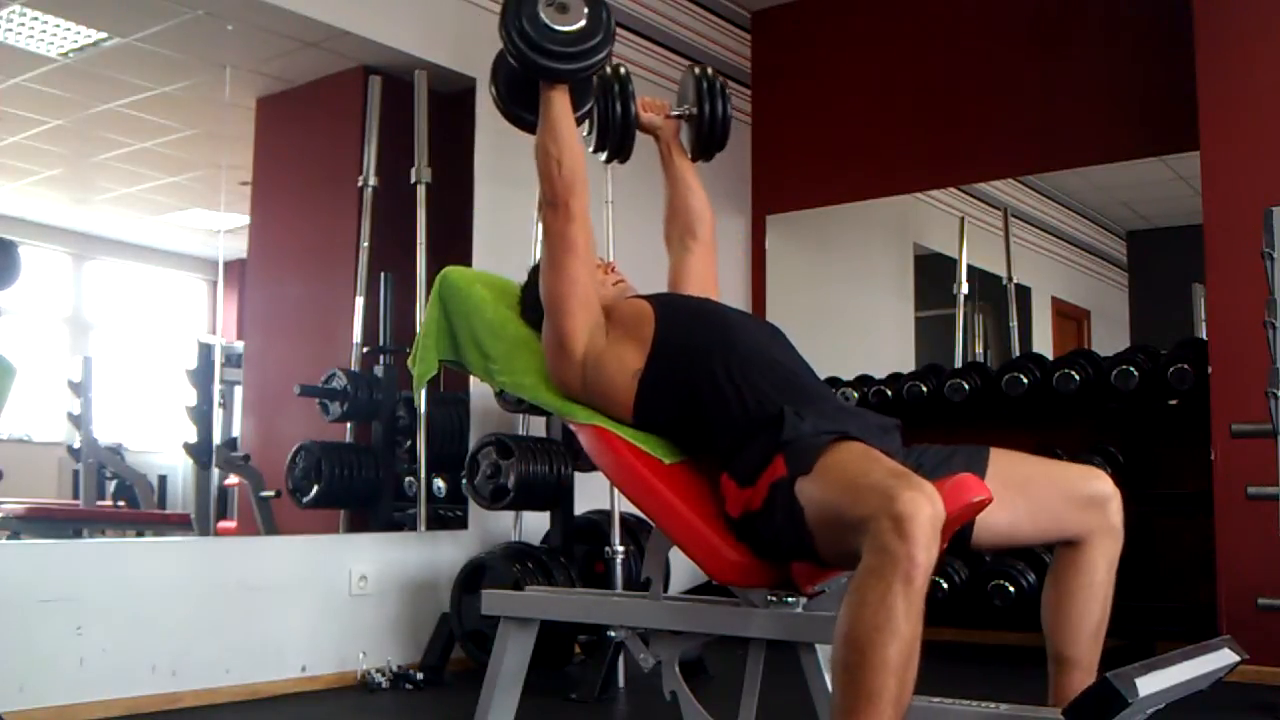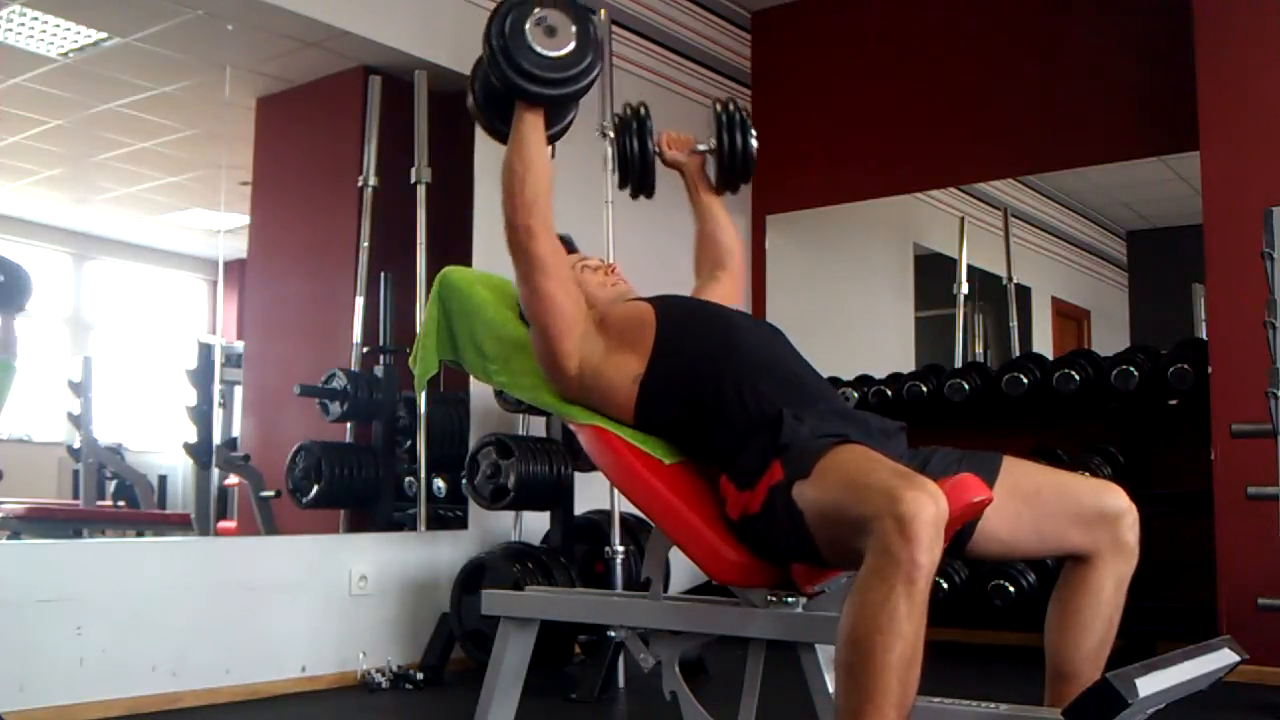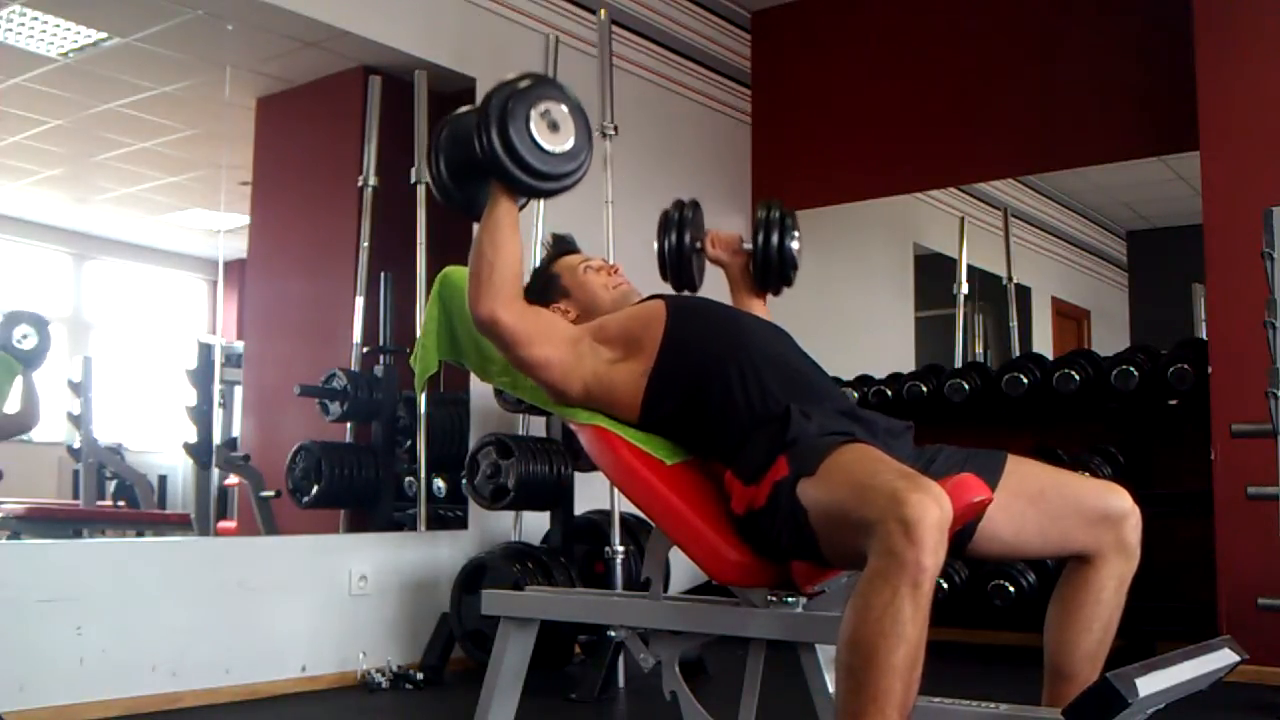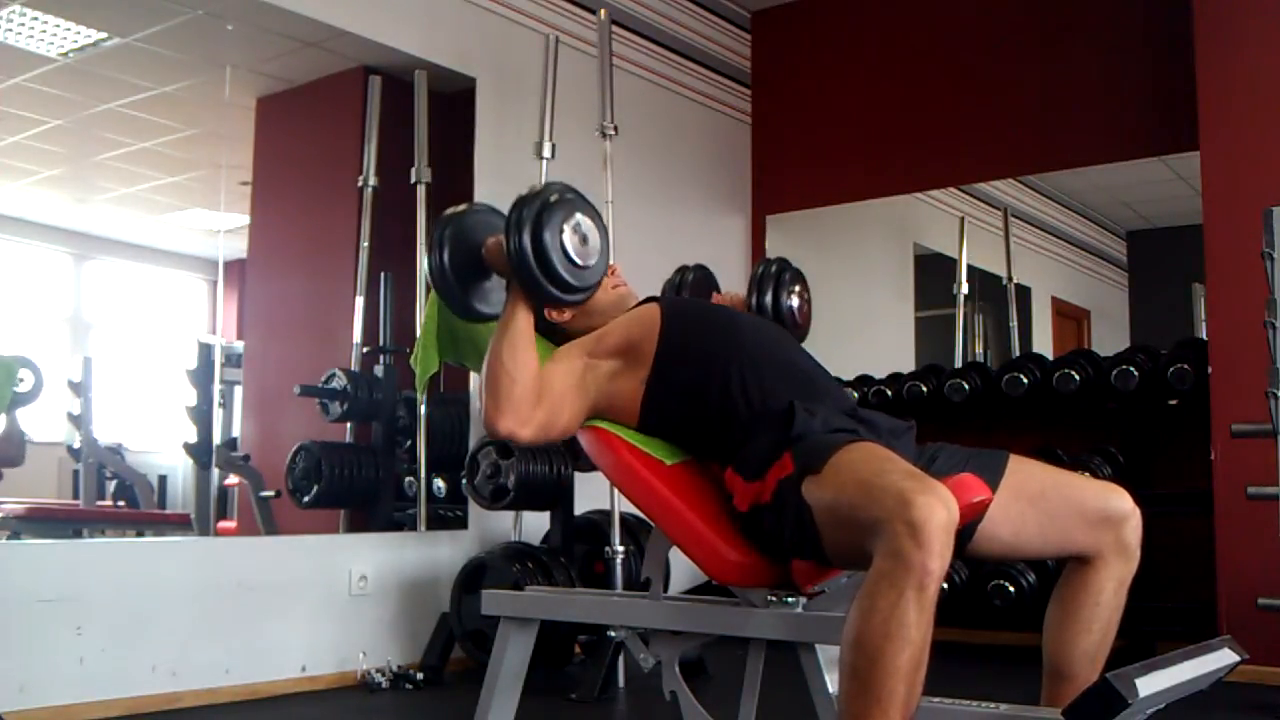
dt=0.7s
person 1, frame 1
left shoulder: (674, 319)
right shoulder: (582, 342)
left elbow: (693, 234)
right elbow: (565, 204)
left wrist: (668, 141)
right wrist: (556, 87)
left hip: (861, 441)
right hip: (778, 463)
left knee: (1096, 502)
right knee: (908, 516)
person 1, frame 2
left shoulder: (672, 329)
right shoulder: (580, 347)
left elbow: (723, 265)
right elbow: (530, 229)
left wrist: (694, 176)
right wrist: (531, 110)
left hip: (865, 439)
right hip: (779, 459)
left knee: (1110, 517)
right knee: (911, 515)
person 1, frame 3
left shoulder: (674, 333)
right shoulder: (586, 350)
right elbow: (496, 311)
left wrist: (742, 279)
right wrist: (505, 192)
left hip: (869, 437)
right hip: (787, 453)
left knee: (1112, 517)
right knee: (914, 519)
person 1, frame 4
left shoulder: (670, 332)
right shoulder: (587, 357)
right elbow: (513, 418)
left wrist: (749, 322)
right wrist: (520, 285)
left hip: (867, 431)
right hip: (790, 449)
left knee: (1112, 519)
right knee: (920, 520)
